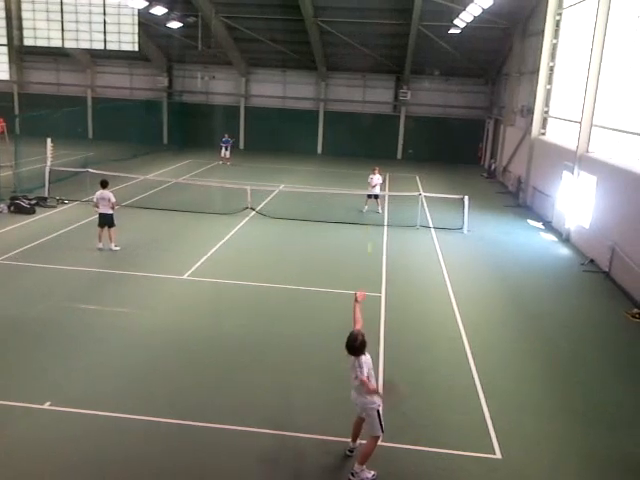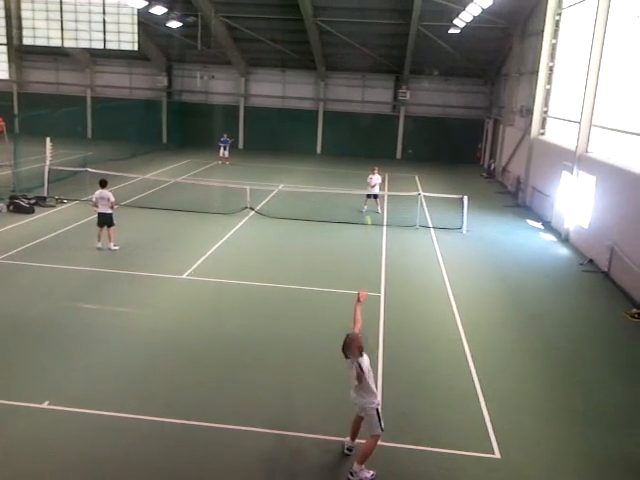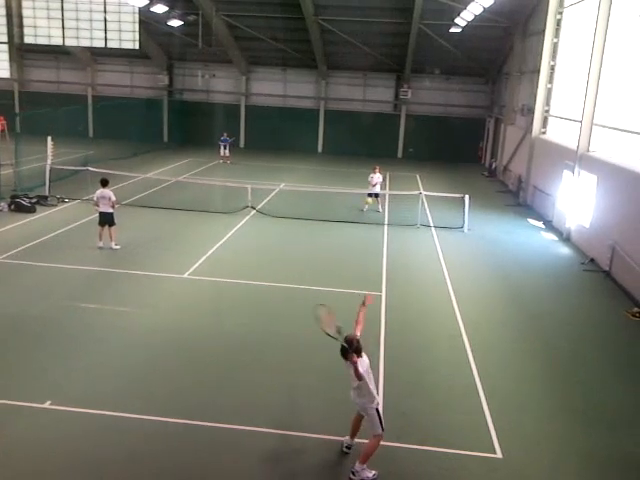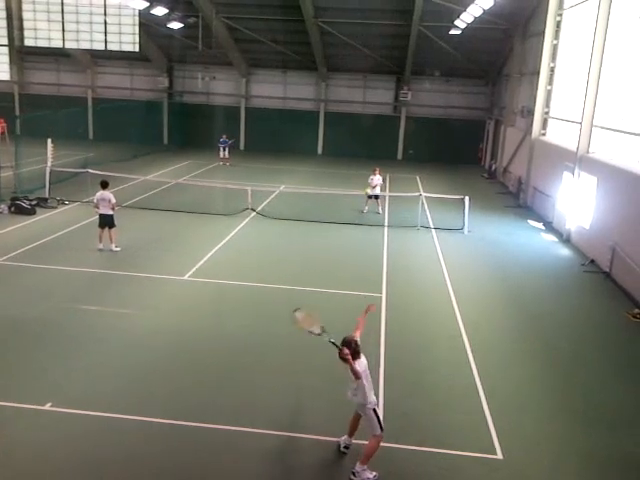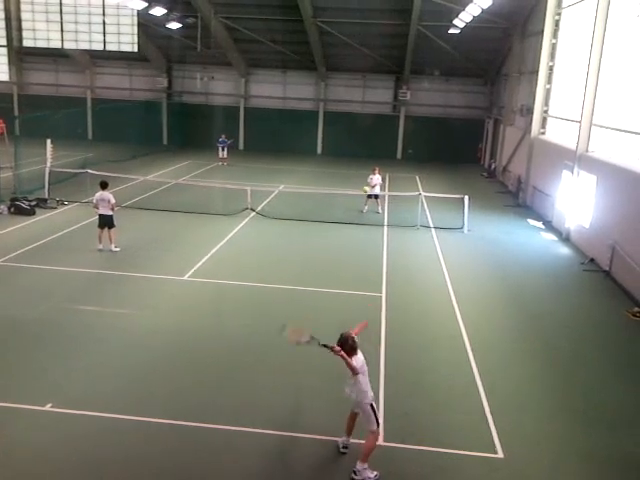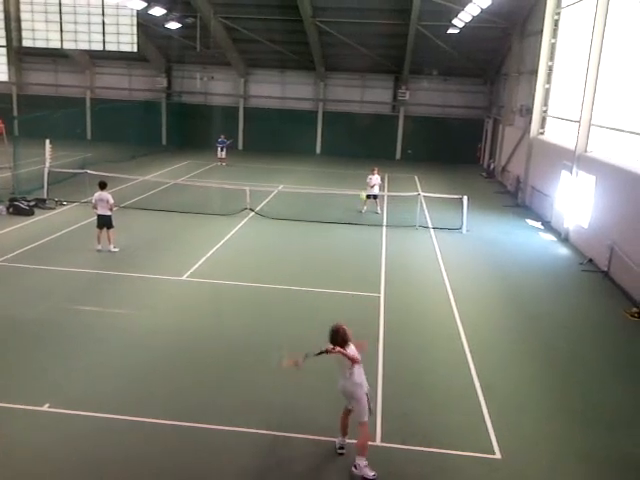
dt=0.1s
person 1, frame 1
left shoulder: (356, 353)
right shoulder: (361, 360)
left elbow: (357, 323)
right elbow: (362, 380)
left wrist: (357, 303)
right wrist: (372, 389)
left hip: (359, 397)
right hip: (369, 402)
left knee: (361, 418)
right knee: (374, 437)
left ankle: (352, 446)
person 1, frame 2
left shoulder: (352, 354)
right shoulder: (358, 361)
left elbow: (357, 323)
right elbow: (360, 380)
left wrist: (359, 303)
right wrist: (360, 372)
left hip: (358, 397)
right hip: (368, 401)
left knee: (359, 417)
right knee: (375, 436)
left ankle: (350, 444)
person 1, frame 3
left shoulder: (352, 354)
right shoulder: (359, 365)
left elbow: (358, 324)
right elbow: (359, 377)
left wrist: (363, 305)
right wrist: (355, 364)
left hip: (359, 397)
right hip: (369, 401)
left knee: (360, 415)
right knee: (377, 435)
left ankle: (349, 442)
person 1, frame 4
left shoulder: (352, 354)
right shoulder: (358, 365)
left elbow: (358, 329)
right elbow: (356, 376)
left wrist: (365, 313)
right wrist: (350, 362)
left hip: (357, 396)
right hip: (366, 402)
left knee: (358, 415)
right knee: (377, 436)
left ankle: (346, 441)
person 1, frame 5
left shoulder: (345, 348)
right shoulder: (354, 358)
left elbow: (353, 334)
right elbow: (355, 371)
left wrist: (361, 326)
right wrist: (344, 356)
left hip: (354, 393)
right hip: (364, 397)
left knee: (354, 412)
right knee: (374, 433)
left ankle: (345, 441)
person 1, frame 6
left shoulder: (342, 344)
right shoulder: (348, 349)
right elbow: (356, 359)
right wrist: (341, 351)
left hip: (345, 385)
right hip: (356, 387)
left knee: (348, 409)
right knee: (363, 425)
left ankle: (341, 442)
right ankle: (360, 465)
